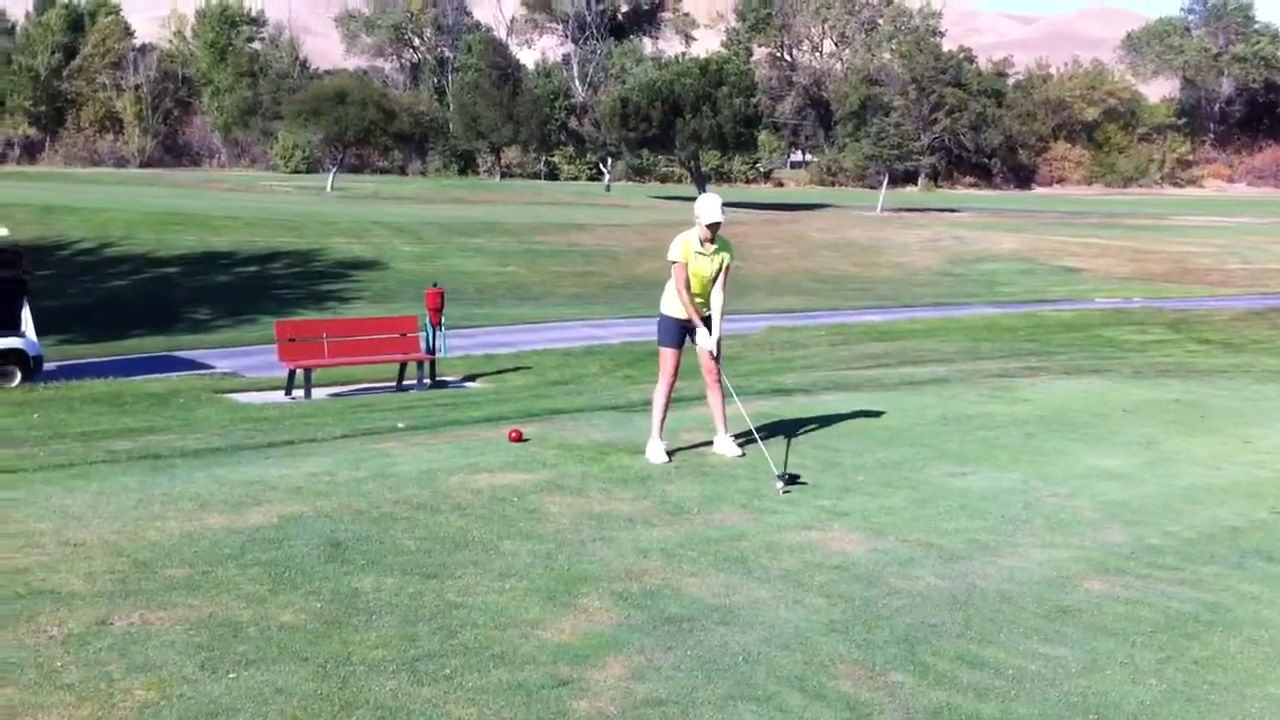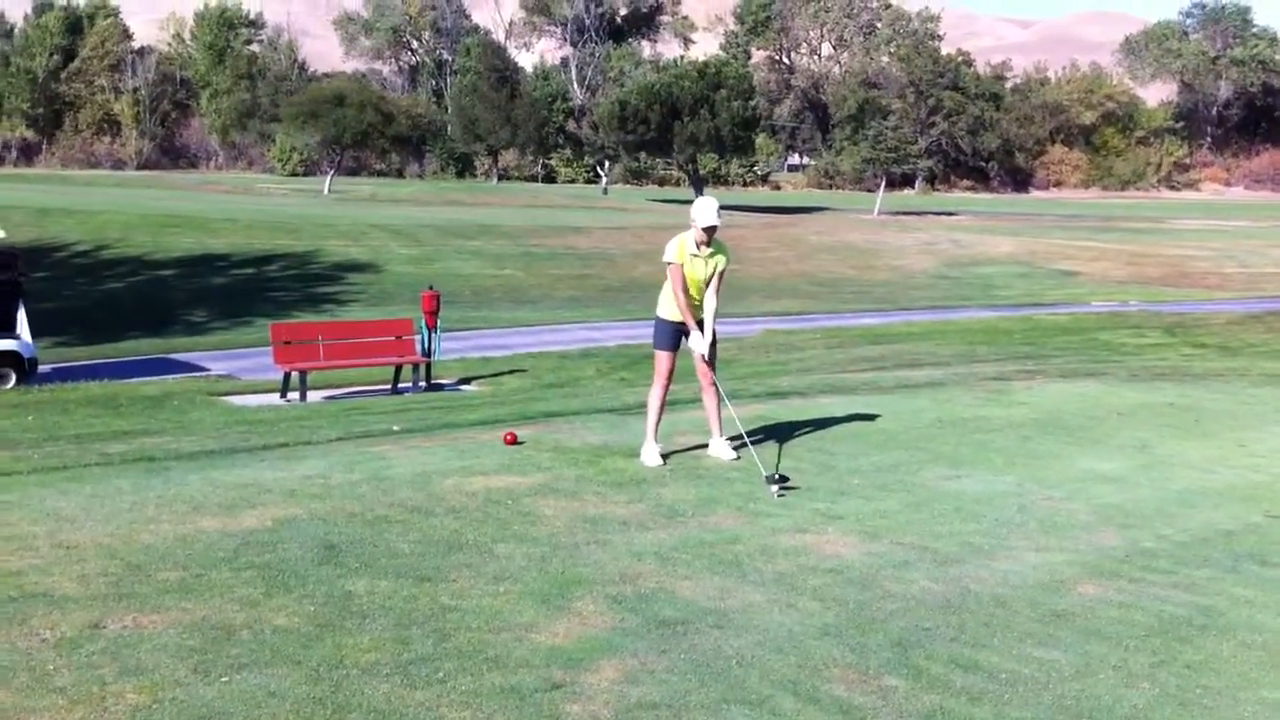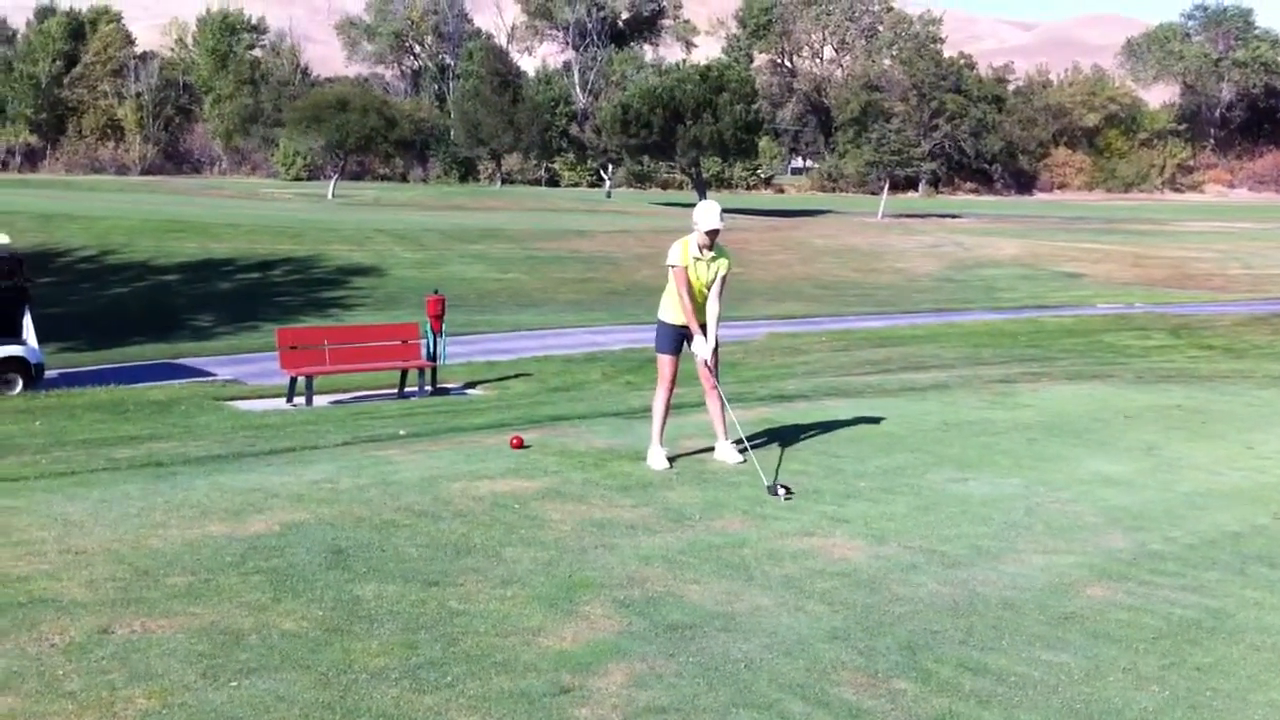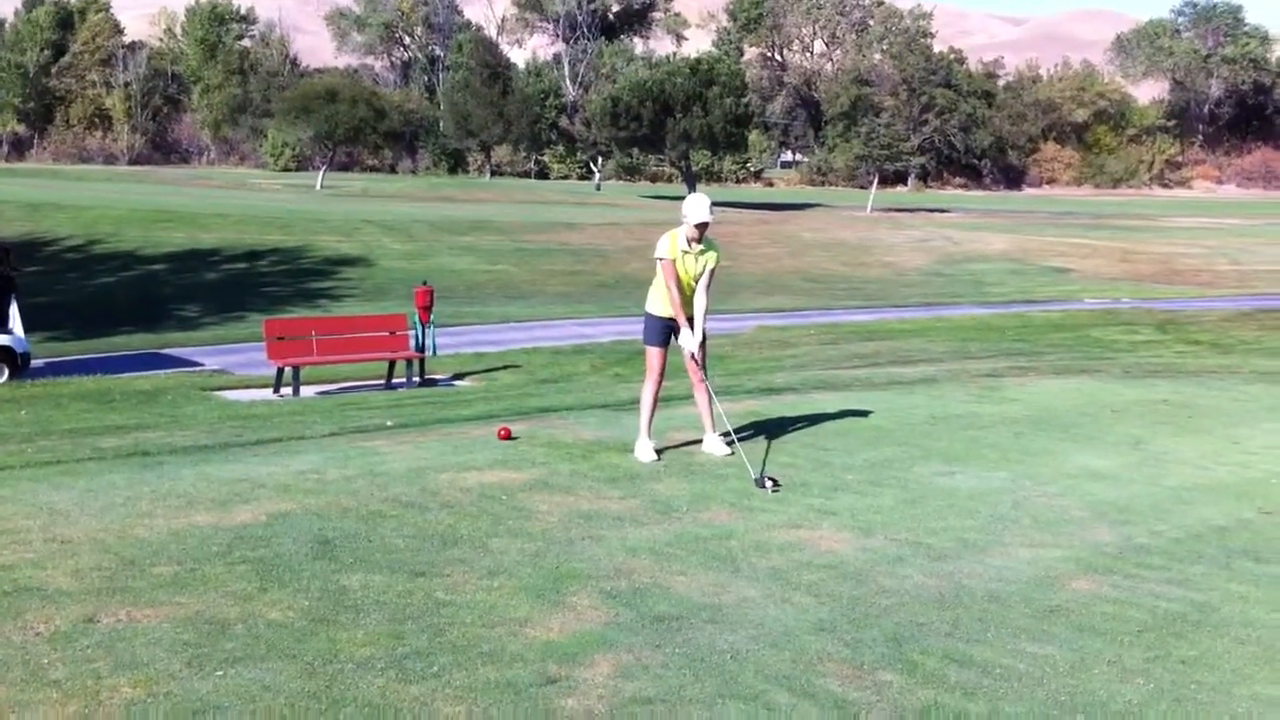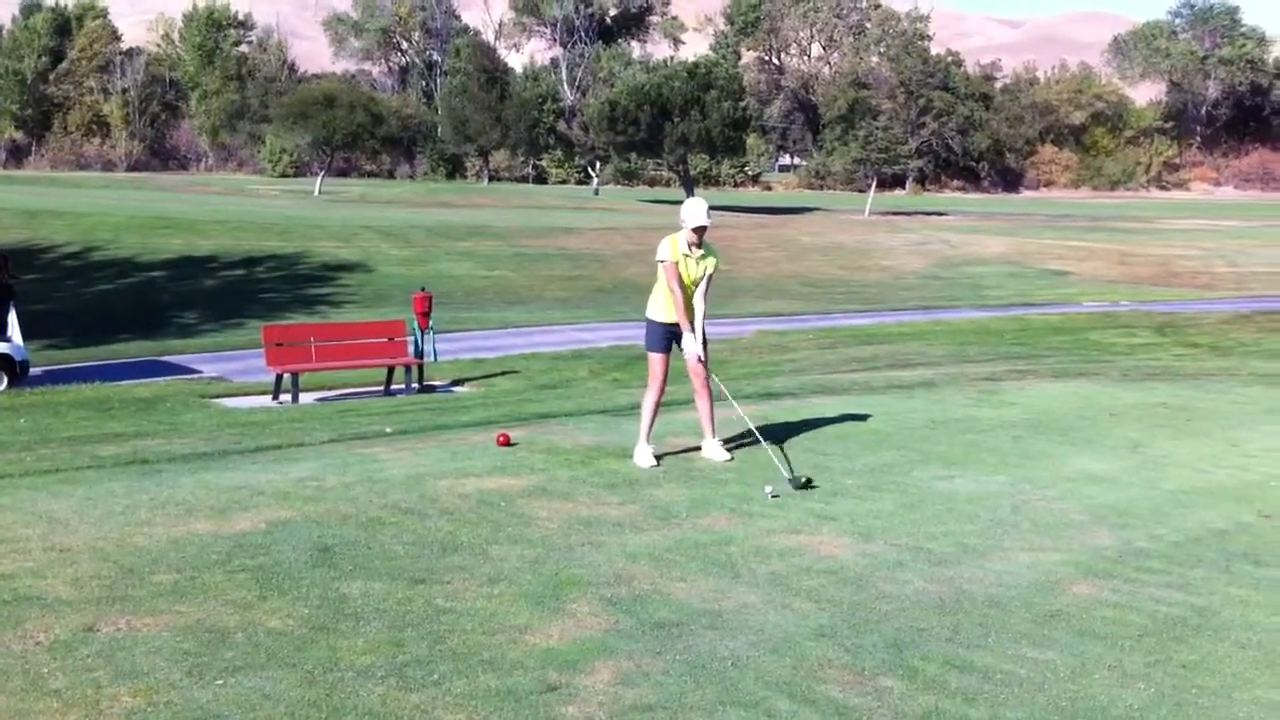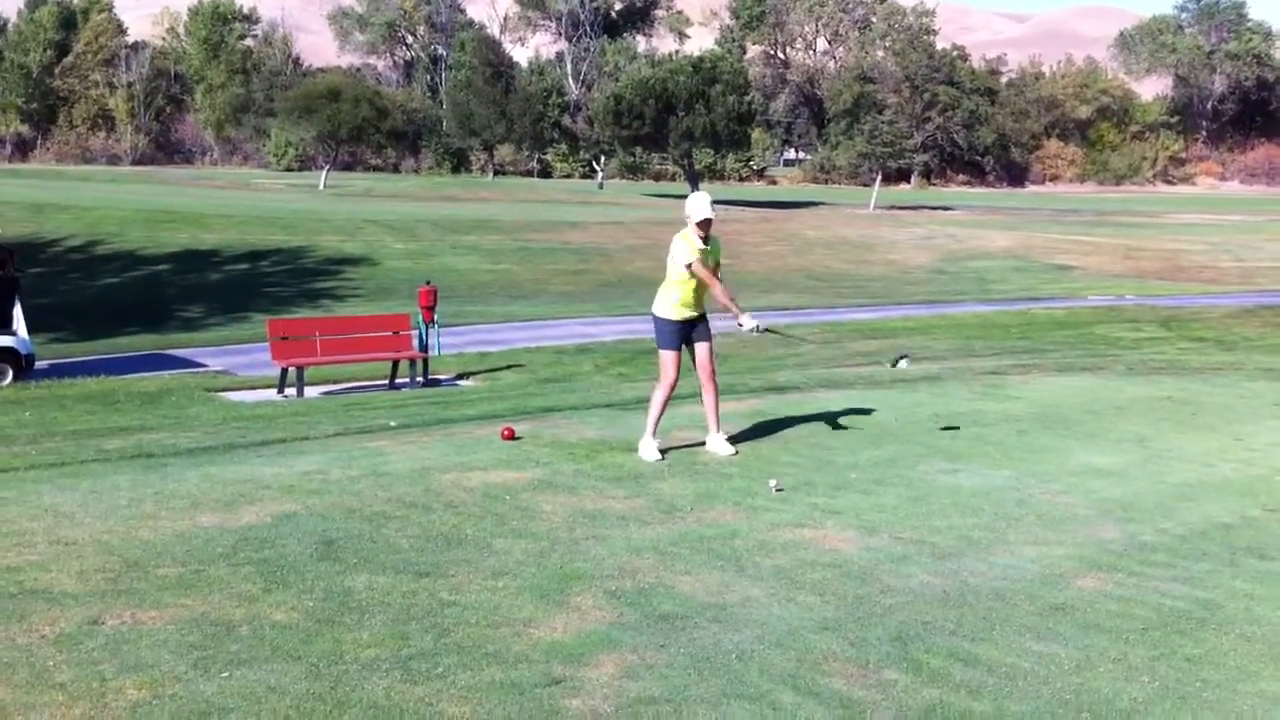
dt=0.2s
person 1, frame 1
left shoulder: (725, 248)
right shoulder: (681, 244)
left elbow: (718, 291)
right elbow: (682, 291)
left wrist: (716, 331)
right wrist: (699, 329)
left hip: (704, 315)
right hip: (675, 315)
left knee: (713, 375)
right knee: (668, 377)
left ankle: (721, 437)
right ankle: (655, 441)
person 1, frame 2
left shoulder: (721, 252)
right shoulder: (677, 246)
left elbow: (711, 296)
right elbow: (679, 293)
left wrist: (707, 335)
right wrist: (693, 331)
left hip: (701, 319)
right hip: (670, 318)
left knee: (708, 379)
right knee: (662, 380)
left ankle: (717, 440)
right ankle: (650, 444)
person 1, frame 3
left shoulder: (722, 257)
right shoulder: (679, 249)
left elbow: (714, 300)
right elbow: (684, 297)
left wrist: (710, 340)
right wrist: (696, 337)
left hip: (703, 322)
right hip: (672, 321)
left knee: (711, 383)
right knee: (666, 384)
left ankle: (722, 443)
right ankle: (655, 448)
person 1, frame 4
left shoulder: (711, 250)
right shoulder: (668, 242)
left elbow: (701, 293)
right elbow: (673, 289)
left wrist: (697, 334)
right wrist: (684, 330)
left hip: (690, 315)
right hip: (660, 314)
left knee: (699, 375)
right knee: (655, 376)
left ankle: (710, 436)
right ankle: (644, 440)
person 1, frame 5
left shoulder: (710, 255)
right shoulder: (669, 246)
left elbow: (700, 297)
right elbow: (676, 292)
left wrist: (698, 338)
right wrist: (686, 334)
left hip: (690, 321)
right hip: (661, 320)
left knee: (702, 381)
right knee: (657, 383)
left ankle: (710, 442)
right ankle: (643, 445)
person 1, frame 6
left shoulder: (712, 244)
right shoulder: (684, 245)
left elbow: (716, 287)
right elbow: (713, 285)
left wrist: (737, 315)
right wrist: (741, 315)
left hip: (696, 316)
right hip: (669, 316)
left knee: (708, 375)
right knee: (669, 380)
left ankle: (714, 436)
right ankle: (648, 439)
